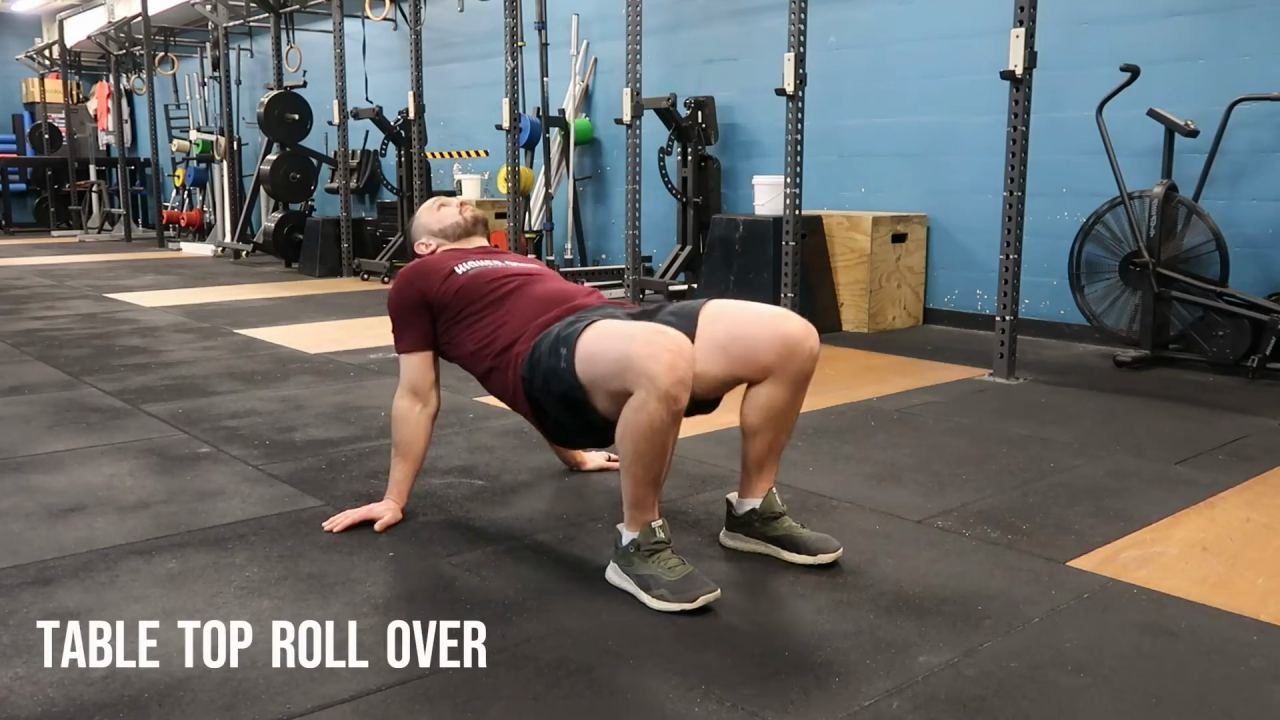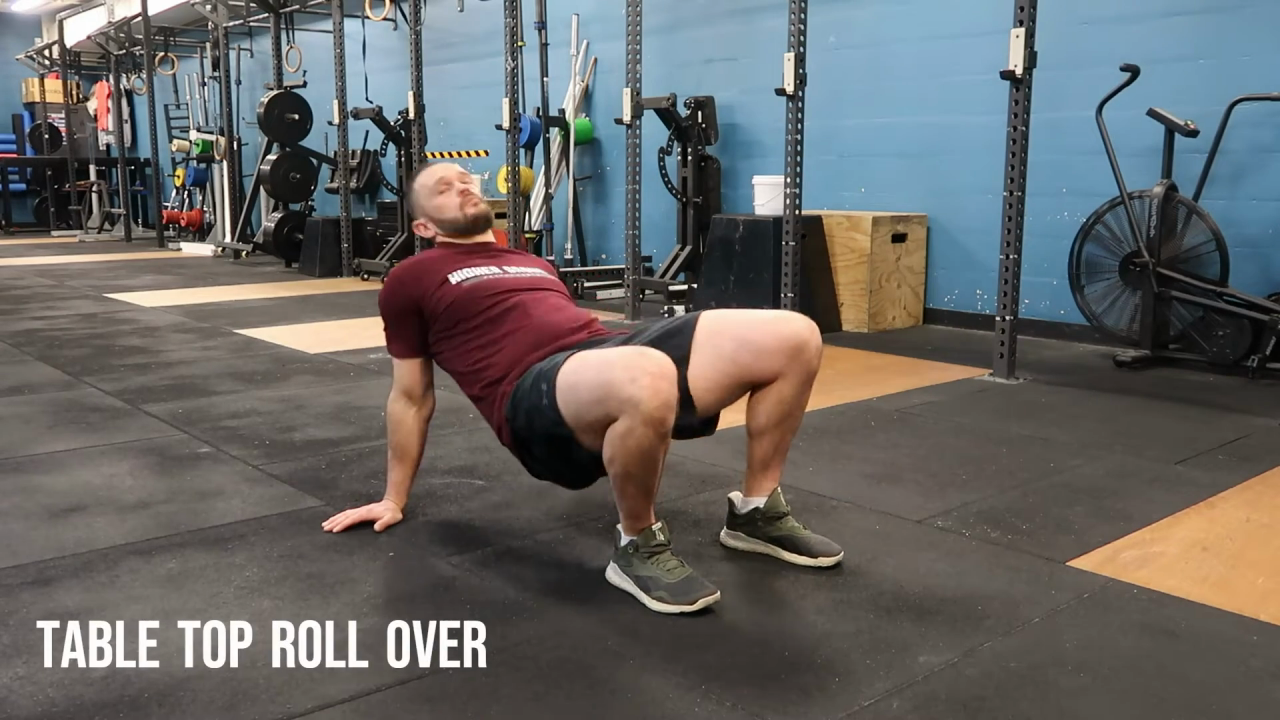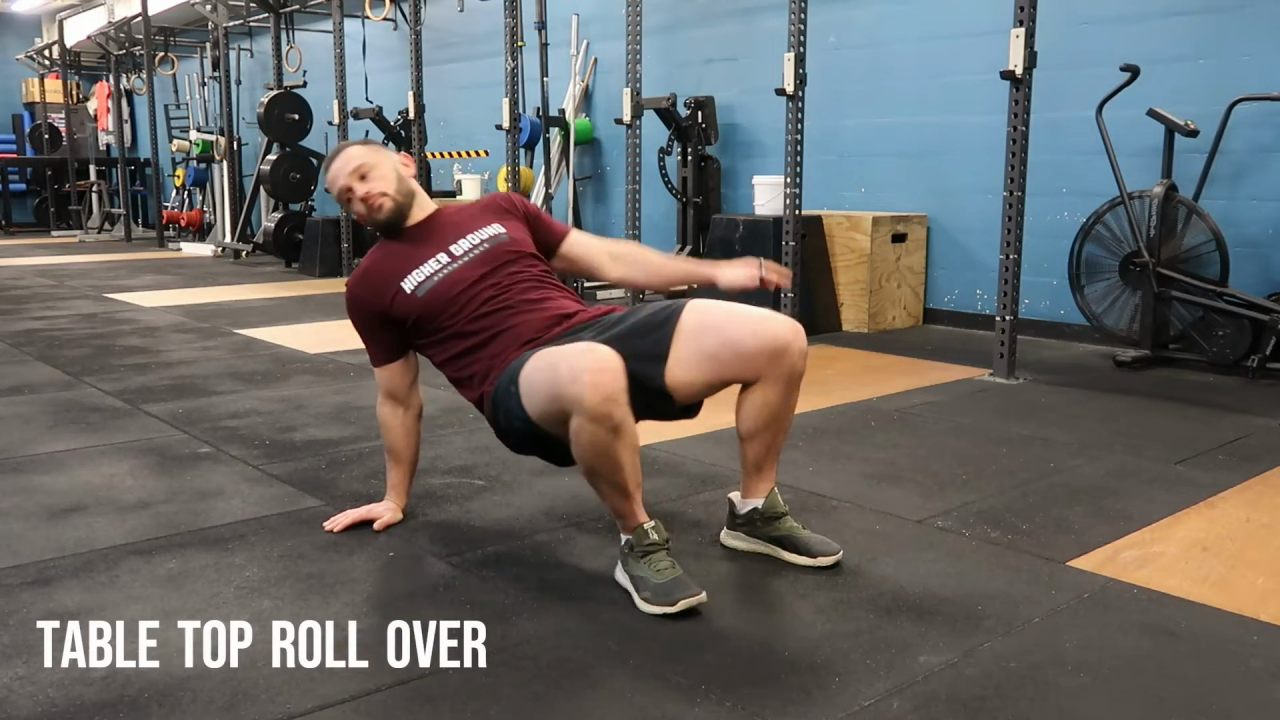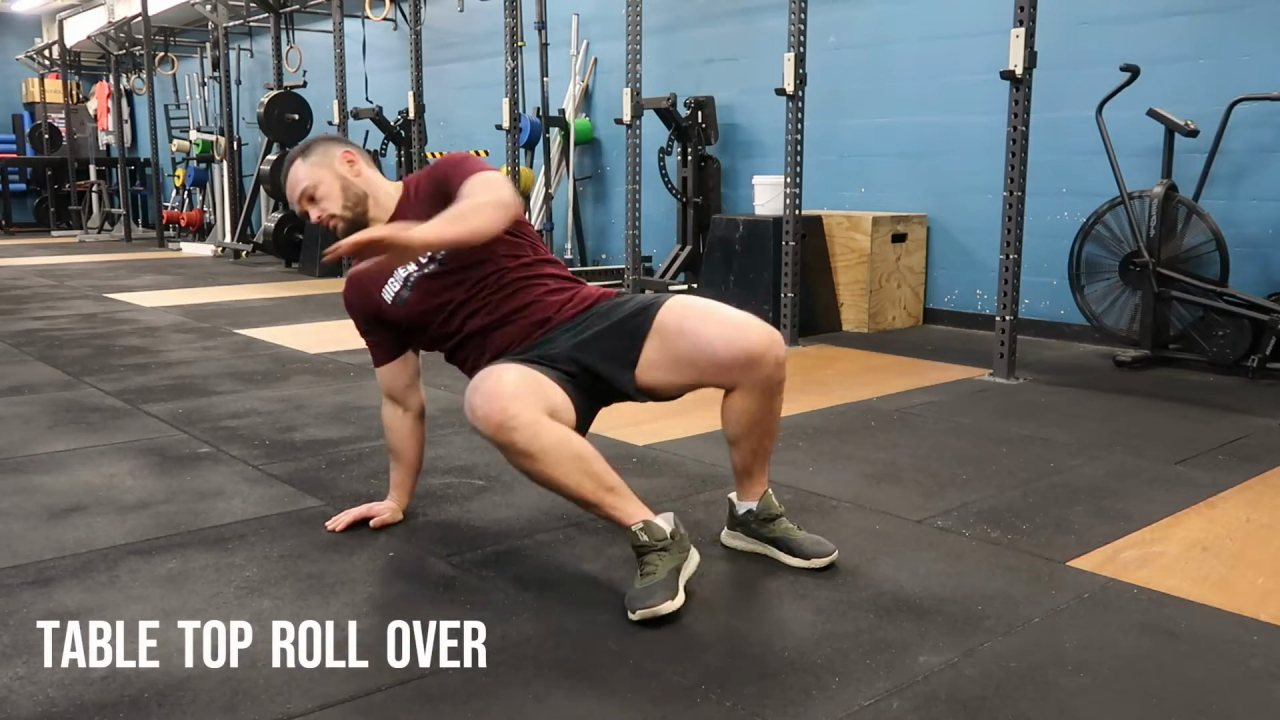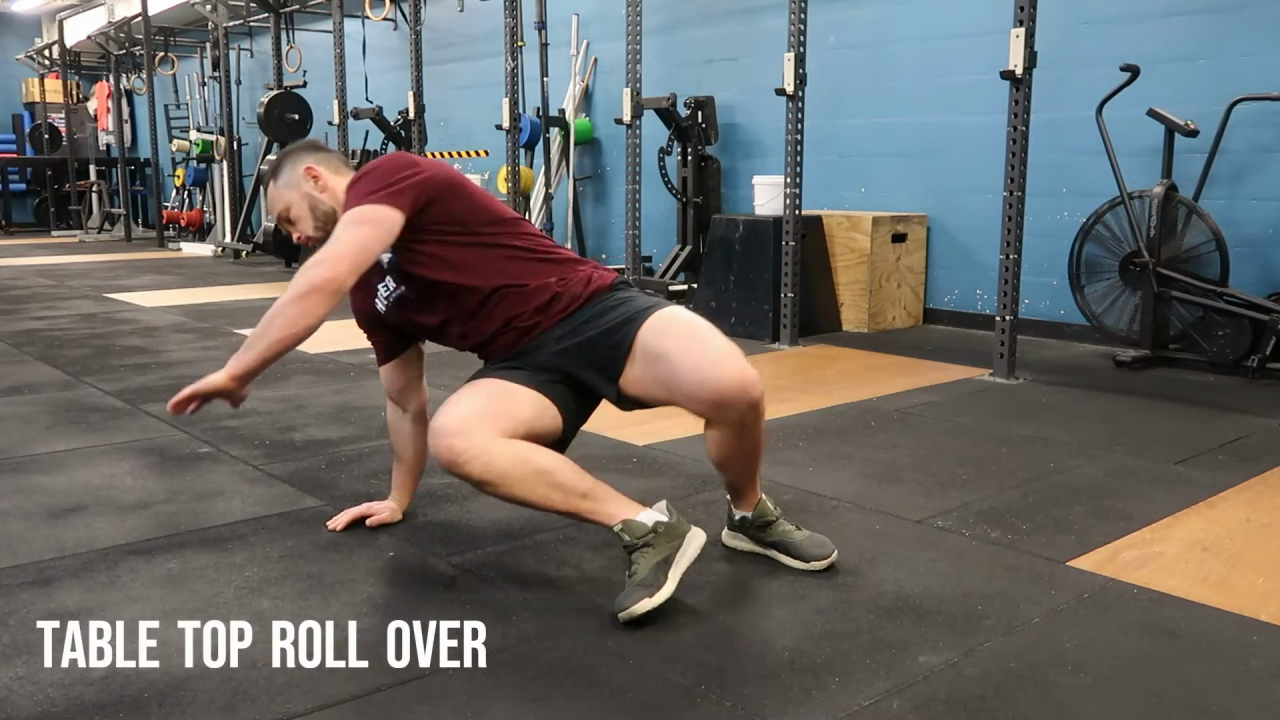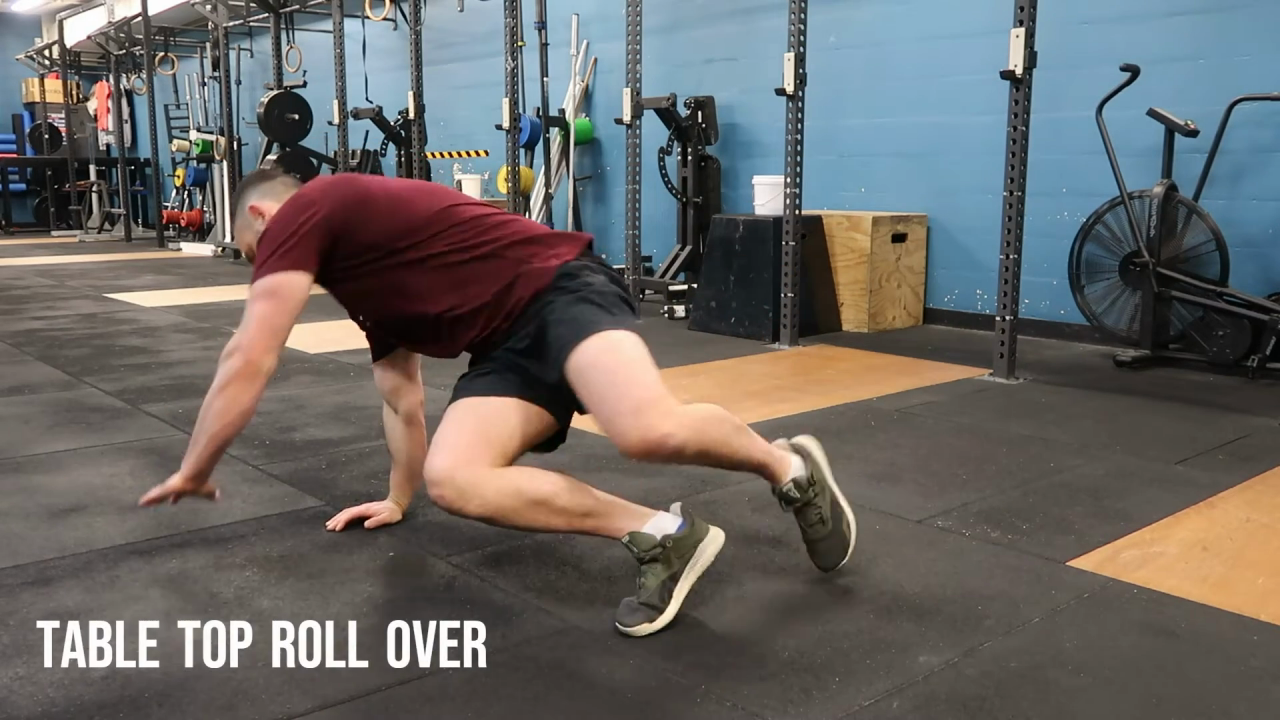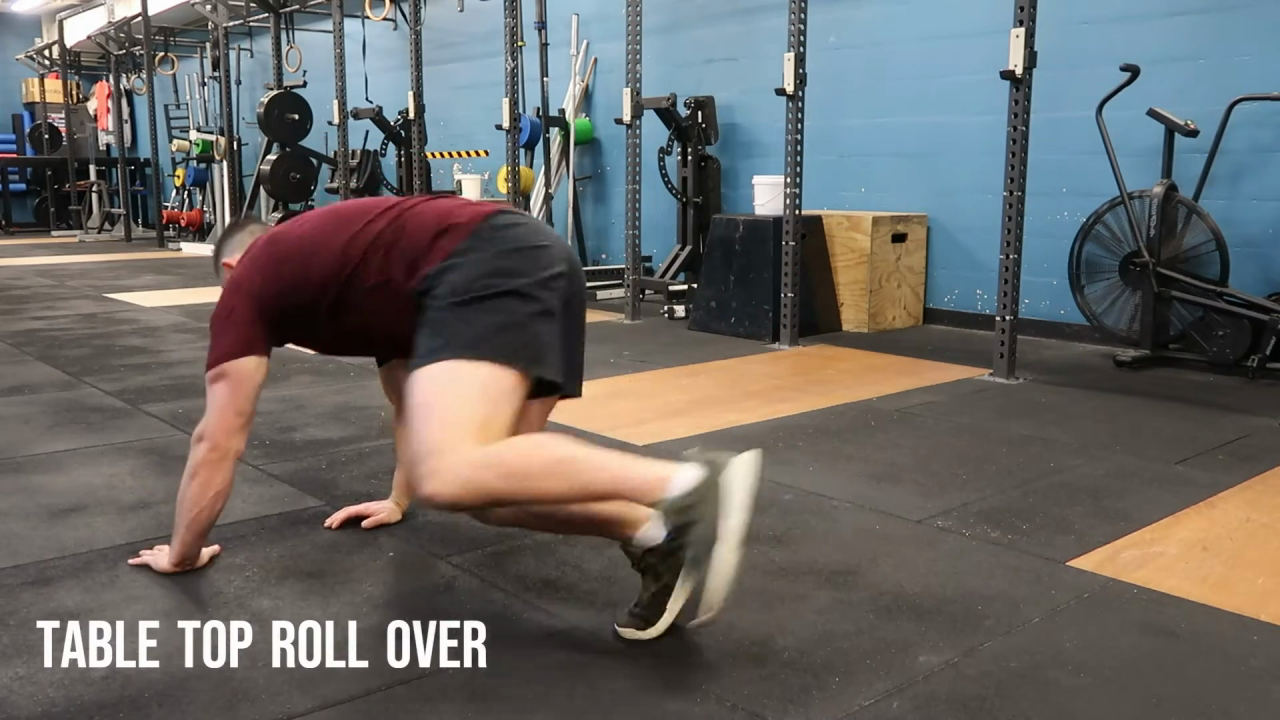
dt=0.3s
person 1, frame 1
left shoulder: (529, 265)
right shoulder: (421, 278)
right elbow: (418, 395)
right wrist: (395, 500)
right hip: (552, 354)
left knee: (792, 339)
right knee: (664, 359)
left ankle: (753, 512)
right ankle: (639, 545)
person 1, frame 2
left shoulder: (533, 264)
right shoulder: (414, 280)
right elbow: (411, 398)
right wrist: (394, 499)
right hip: (540, 393)
left knee: (795, 338)
right knee: (647, 382)
left ankle: (755, 512)
right ankle: (638, 547)
person 1, frame 3
left shoulder: (498, 211)
right shoulder: (372, 286)
left elbow: (604, 258)
right elbow: (398, 398)
left wrist: (711, 272)
right wrist: (396, 498)
left hip: (604, 330)
right hip: (530, 375)
left knee: (779, 340)
right knee: (593, 376)
left ankle: (754, 511)
right ankle: (641, 542)
person 1, frame 4
left shoulder: (448, 177)
right shoulder: (364, 287)
left elbow: (494, 203)
right elbow: (402, 399)
left wrist: (420, 236)
right wrist: (397, 500)
left hip: (594, 318)
right hip: (523, 368)
left knee: (757, 347)
right knee: (494, 401)
left ankle: (753, 514)
right ankle: (650, 535)
person 1, frame 5
left shoulder: (392, 176)
right shoulder: (371, 292)
left elbow: (317, 288)
right elbow: (406, 399)
left wrist: (233, 376)
right wrist: (400, 498)
left hip: (592, 306)
right hip: (526, 358)
left knee: (732, 386)
right knee: (452, 438)
left ankle: (752, 517)
right ankle: (644, 527)
person 1, frame 6
left shoulder: (305, 211)
right shoulder: (360, 280)
left elbow: (248, 365)
right elbow: (402, 397)
left wrist: (194, 471)
right wrist: (398, 499)
left hip: (559, 291)
right hip: (508, 347)
left knee: (650, 431)
right knee: (451, 478)
left ankle: (789, 469)
right ankle: (657, 534)
person 1, frame 7
left shoulder: (251, 279)
right shoulder: (333, 251)
left elbow: (217, 440)
right elbow: (414, 394)
left wrist: (183, 549)
right wrist: (400, 501)
left hip: (488, 263)
right hip: (532, 253)
left knee: (453, 477)
right knee: (475, 475)
left ankle: (688, 484)
right ankle: (662, 528)
